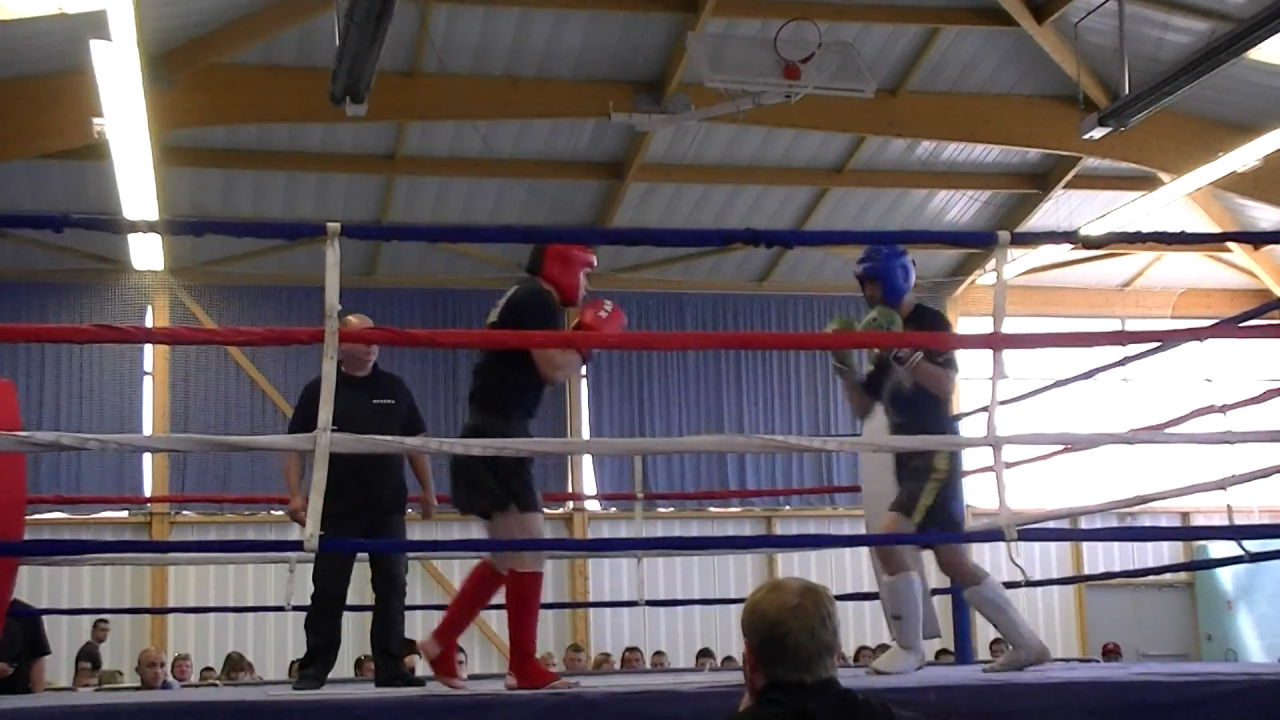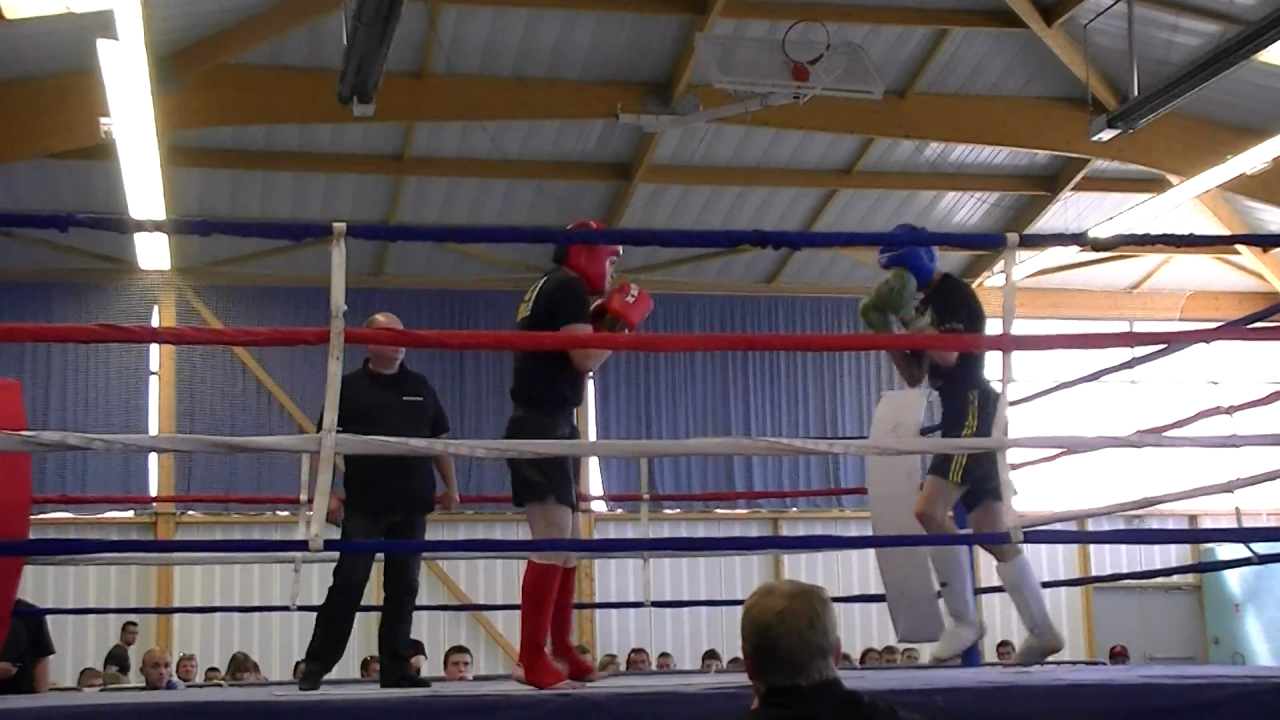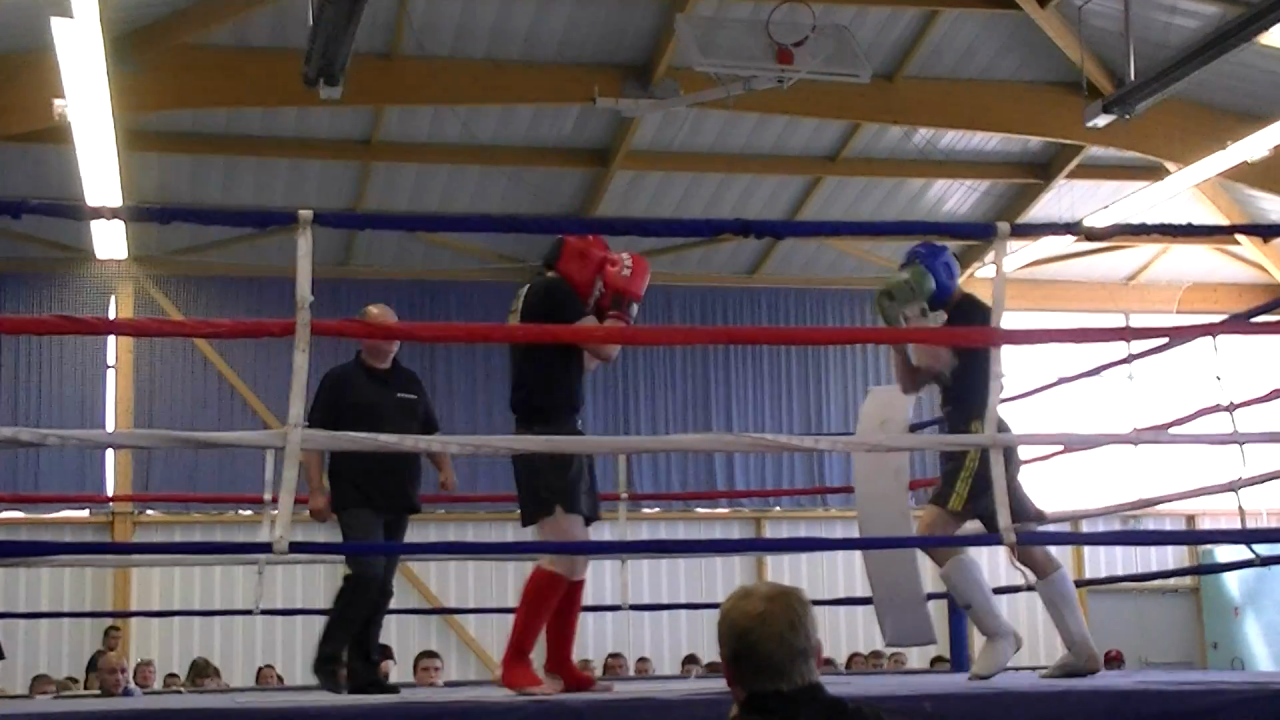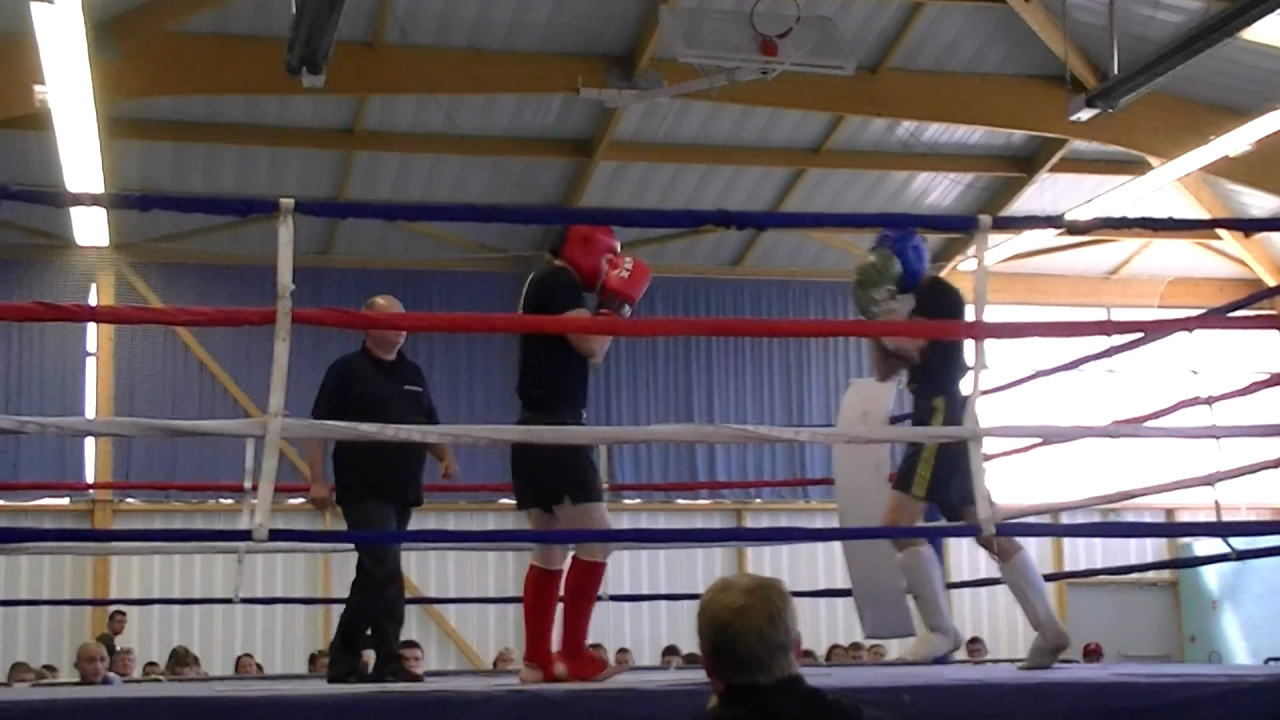
dt=0.2s
person 1, frame 1
left shoulder: (527, 301)
right shoulder: (537, 299)
left elbow: (536, 370)
right elbow: (554, 369)
right wrist: (590, 343)
left hip: (492, 433)
right hip: (497, 434)
left knee: (505, 557)
right knee: (529, 551)
left ankle: (441, 642)
right ankle: (524, 665)
person 1, frame 2
left shoulder: (552, 290)
right shoulder: (567, 287)
right elbow: (585, 359)
left wrist: (600, 325)
right wrist: (622, 325)
left hip: (548, 426)
right hip: (543, 427)
left knee: (564, 546)
right knee: (553, 545)
left ankle: (561, 651)
right ankle: (533, 660)
person 1, frame 3
left shoulder: (543, 297)
right shoulder: (553, 290)
left elbow: (578, 358)
right elbow: (606, 350)
left wrist: (605, 315)
right wrist: (627, 302)
left hip: (560, 436)
right hip: (548, 437)
left knee: (573, 558)
right knee: (561, 553)
left ankle: (559, 667)
right ankle: (516, 663)
person 1, frame 4
left shoulder: (554, 286)
right shoulder: (557, 280)
left elbow: (586, 354)
right elbow: (592, 345)
left wrist: (610, 305)
right wrist: (620, 302)
left hip: (552, 426)
right hip: (553, 426)
left knee: (550, 551)
right knee: (595, 537)
left ankle: (538, 659)
right ankle: (574, 652)
person 2, frame 1
left shoulder: (928, 322)
left elbow: (946, 389)
right elbow: (862, 409)
left wrist: (906, 350)
right wrist: (843, 365)
left hip: (935, 452)
right hip: (911, 455)
left knee: (887, 541)
right knee: (956, 565)
left ankle: (908, 648)
right ankle: (1027, 645)
person 2, frame 2
left shoulder: (954, 293)
right shoulder: (928, 304)
left elbow: (949, 355)
right elbow: (913, 377)
left wrist: (906, 318)
right wrist: (887, 331)
left hip: (971, 413)
right hip: (965, 419)
left knee: (929, 510)
right knee: (991, 533)
left ankle: (964, 620)
right ankle: (1042, 633)
person 2, frame 3
left shoulder: (969, 312)
right shoulder: (951, 319)
left elbow: (935, 360)
right elbow: (909, 383)
left wrist: (911, 313)
right wrist: (897, 324)
left hip: (976, 438)
right hip: (975, 440)
left knee: (933, 534)
right knee: (1028, 550)
left ankle: (998, 634)
right ankle: (1081, 651)
person 2, frame 4
left shoulder: (939, 295)
right shoulder: (916, 306)
left elbow: (907, 346)
right elbow: (884, 370)
left wrist: (877, 302)
right wrist: (875, 314)
left hip: (941, 418)
right hip: (946, 423)
left knee: (898, 521)
right knee: (991, 533)
left ankle: (940, 629)
right ankle: (1049, 630)
person 3, frame 1
left shoulder: (394, 387)
right shoulder: (318, 390)
left elbow: (414, 442)
left wrist: (428, 489)
right wrist: (295, 493)
left hip: (388, 506)
right hip: (338, 508)
left knee: (392, 586)
right knee: (329, 589)
left ankle: (390, 668)
right ankle: (314, 668)
person 3, frame 2
left shoulder: (420, 386)
right shoulder: (348, 387)
left elbow: (439, 440)
left wrist: (450, 485)
right wrist: (329, 492)
left hip: (412, 504)
right hip: (364, 505)
left knee: (404, 586)
right knee: (349, 582)
left ankle: (396, 667)
right ankle: (317, 664)
person 3, frame 3
left shoulder: (410, 382)
right shoulder: (340, 379)
left elbow: (429, 435)
left wrist: (445, 468)
right wrist: (316, 490)
left hip: (398, 502)
right hip: (357, 500)
left knee: (380, 589)
right knee: (365, 573)
left ankle: (362, 672)
right ankle: (328, 660)
person 3, frame 4
left shoulder: (413, 373)
right shoulder: (347, 369)
left elbow: (430, 427)
right elbow: (318, 427)
left wrist: (446, 457)
right wrist: (318, 480)
left hip: (402, 493)
right hip: (363, 491)
left knee: (373, 576)
right knee: (386, 572)
left ankle: (342, 662)
right ankle: (388, 661)
